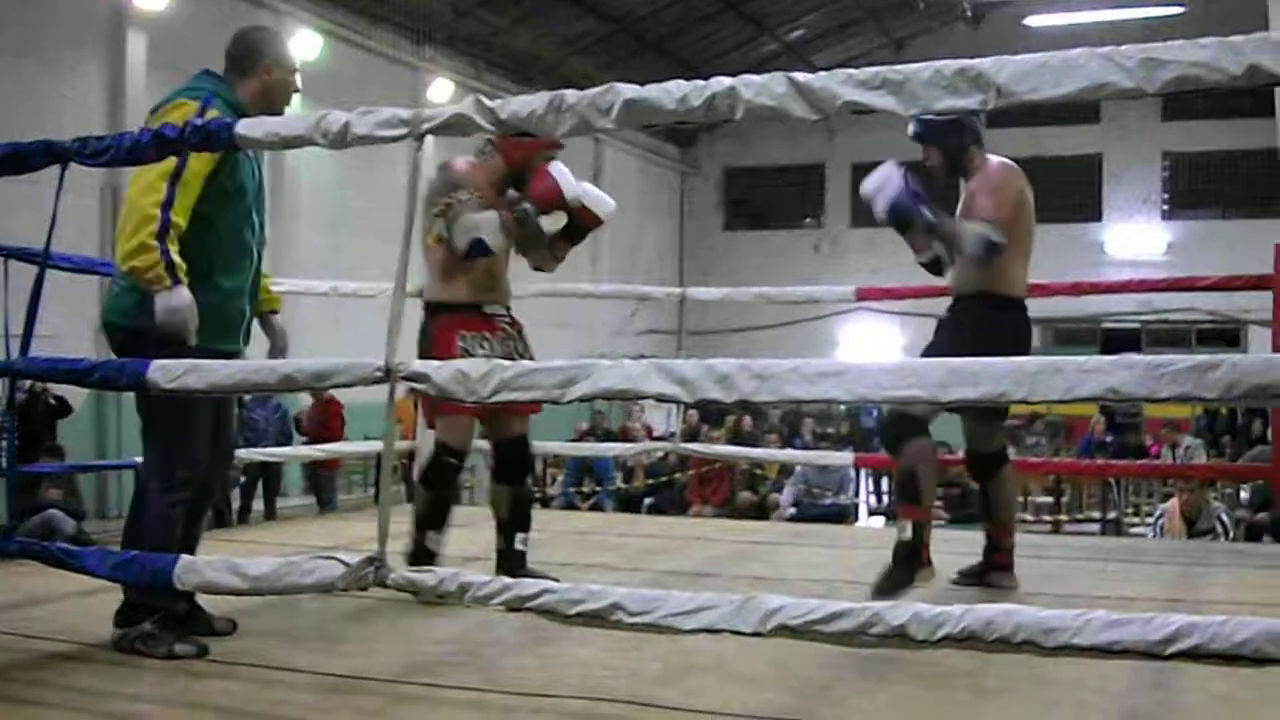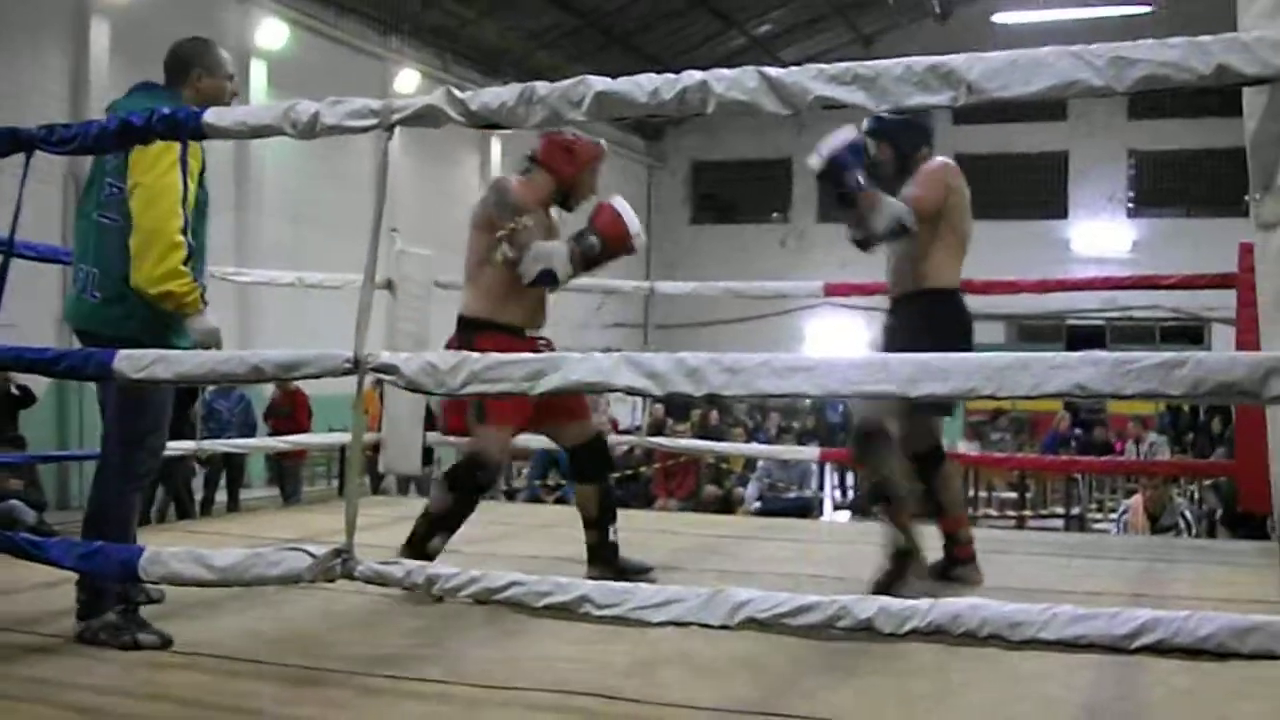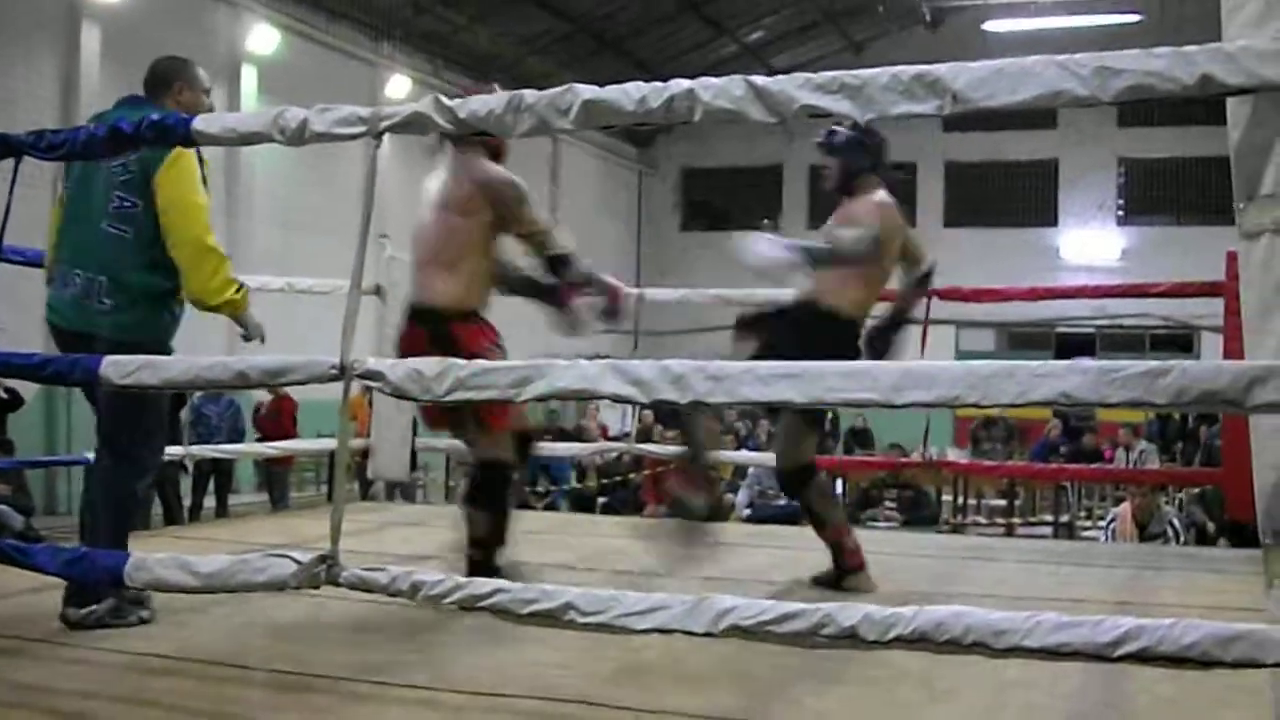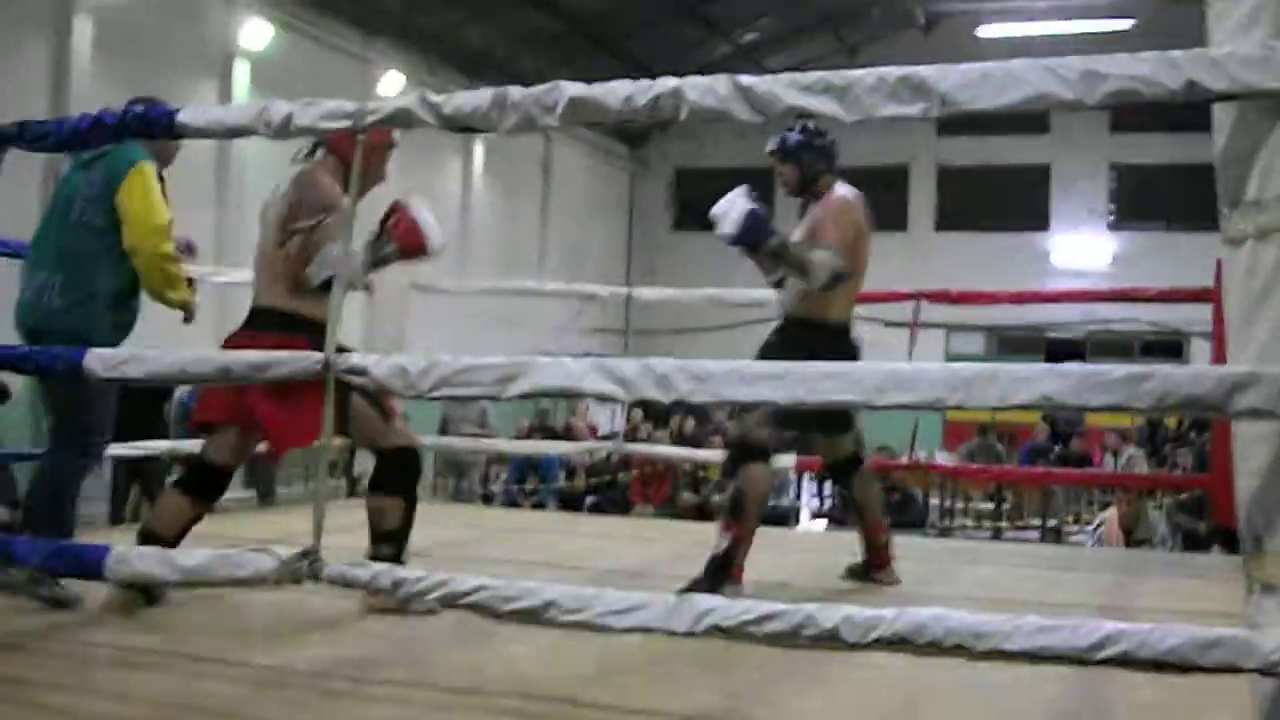
dt=0.5s
person 1, frame 1
left shoulder: (235, 130)
right shoulder: (198, 113)
right elbow: (149, 202)
left wrist: (265, 306)
right wrist: (165, 282)
left hip: (206, 331)
right hip: (163, 326)
left knee: (207, 463)
right knee: (171, 469)
left ankle: (173, 598)
right ankle: (142, 616)
person 1, frame 2
left shoulder: (136, 122)
right shoulder: (169, 131)
right elbow: (158, 233)
right wrist: (192, 306)
left hip: (116, 314)
right hip: (134, 320)
left knee: (132, 452)
right knee: (130, 459)
left ankle: (111, 579)
right ankle: (103, 606)
person 1, frame 3
right shoulder: (170, 147)
left elbow: (60, 227)
right elbow: (194, 243)
left wrist: (65, 288)
right wrist: (237, 307)
left hip: (74, 315)
right hip: (129, 323)
left knee: (117, 448)
right knee: (131, 458)
left ankle: (98, 575)
right ankle: (92, 596)
person 1, frame 4
left shoulder: (90, 165)
right shoulder: (135, 167)
right elbow: (152, 253)
left wrist: (165, 250)
right wrist: (182, 294)
left hip: (47, 314)
right hip: (79, 323)
left knee: (71, 435)
right knee: (82, 441)
person 2, frame 1
left shoulder: (998, 175)
right shoulder: (979, 185)
left elbow: (980, 247)
right elbow: (941, 263)
left wrist: (920, 216)
right wrist: (908, 217)
left hip: (988, 319)
right hip: (990, 322)
left knee: (904, 415)
right knee: (986, 449)
left ankle: (913, 546)
right ankle: (999, 561)
person 2, frame 2
left shoulder: (937, 171)
right shoulder: (915, 182)
left elbow: (892, 224)
right elbow: (866, 236)
left wrist: (855, 179)
right wrist: (849, 184)
left hip: (929, 316)
right hip: (917, 318)
left knee: (872, 429)
right knee: (923, 444)
left ankle: (905, 549)
right ankle: (961, 556)
person 2, frame 3
left shoulder: (874, 204)
right shoulder: (879, 209)
left elbow: (864, 243)
right elbow: (923, 272)
left wrist: (806, 249)
right wrist: (890, 324)
left hip: (818, 330)
right hip: (837, 340)
right knee: (796, 465)
right ankle: (850, 566)
person 2, frame 4
left shoulder: (838, 204)
right shoulder: (827, 207)
left elbow: (827, 276)
right elbow: (791, 280)
left wrist: (769, 239)
right wrist: (758, 244)
left hip: (808, 342)
right hip: (831, 345)
left knee: (751, 441)
right knee: (844, 456)
left ankle: (726, 569)
right ankle: (879, 560)
person 3, frame 1
left shoulder: (508, 198)
right shoulder: (454, 175)
left elbow: (544, 256)
right elbow: (471, 241)
left wrist: (577, 225)
right wrist: (533, 204)
left hip: (501, 328)
right hip: (453, 329)
left knee: (514, 451)
right knee: (452, 450)
left ankle: (511, 563)
right ankle: (421, 563)
person 3, frame 2
left shoulder: (540, 214)
right shoulder: (507, 194)
right elbow: (536, 267)
left wrist: (598, 250)
right wrist: (595, 240)
left hip: (529, 347)
right hip: (485, 345)
left knee: (590, 447)
right knee: (486, 460)
left ankle: (604, 558)
right ankle: (414, 556)
person 3, frame 3
left shoulder: (444, 180)
right shoulder: (487, 179)
right elbow: (550, 248)
left wrist: (554, 291)
right wrist: (586, 283)
left hip: (433, 329)
right hip: (449, 333)
left knee: (516, 435)
right knee: (497, 458)
right ankle: (481, 578)
person 3, frame 4
left shoulder: (288, 191)
right shoulder: (320, 186)
right elbow: (324, 272)
left wrist: (380, 240)
right wrist: (388, 246)
left hip: (259, 339)
right hip: (296, 343)
left knee: (210, 470)
right knee: (398, 450)
left ankle: (135, 577)
